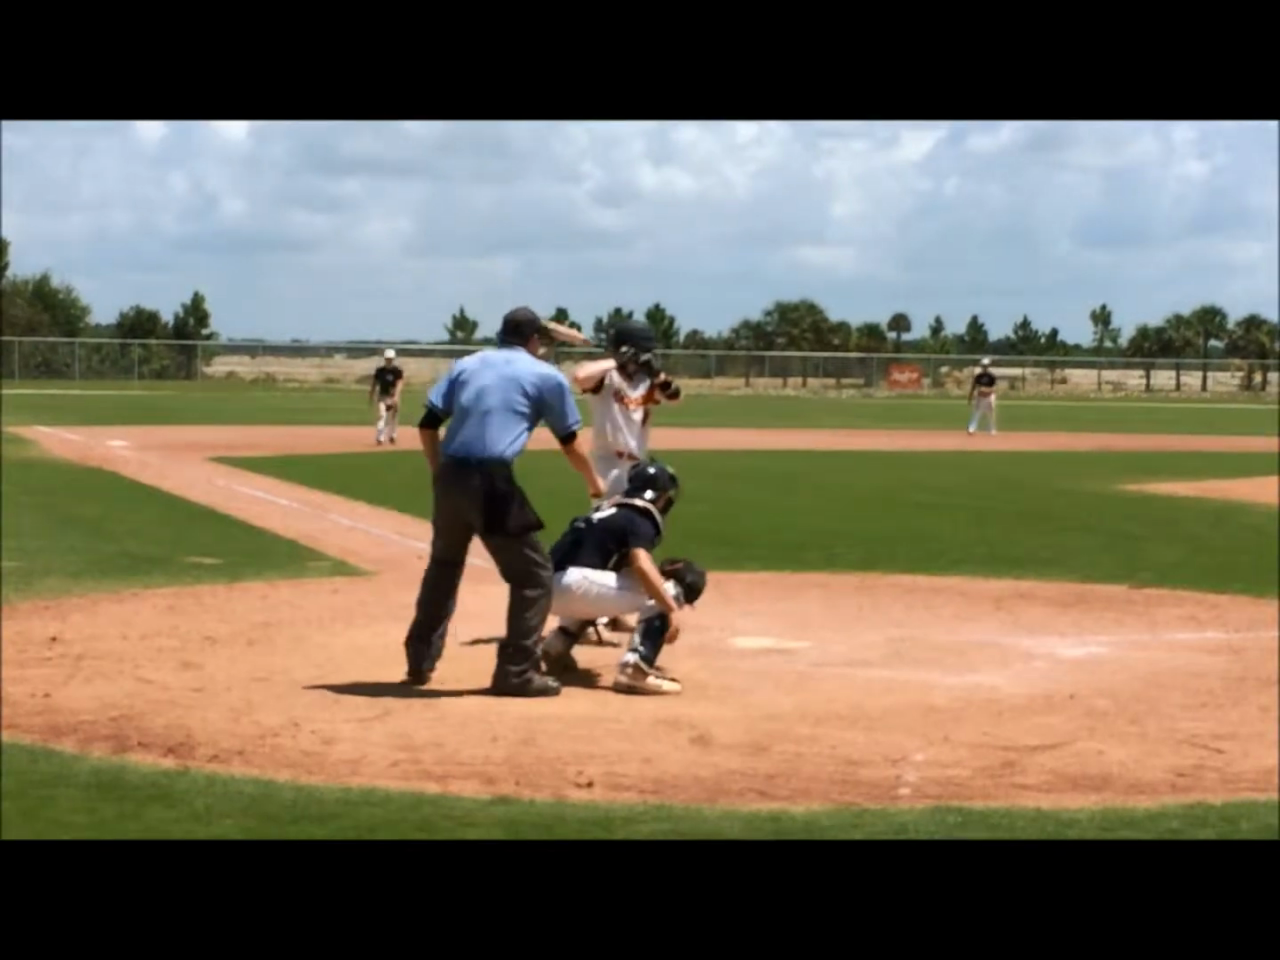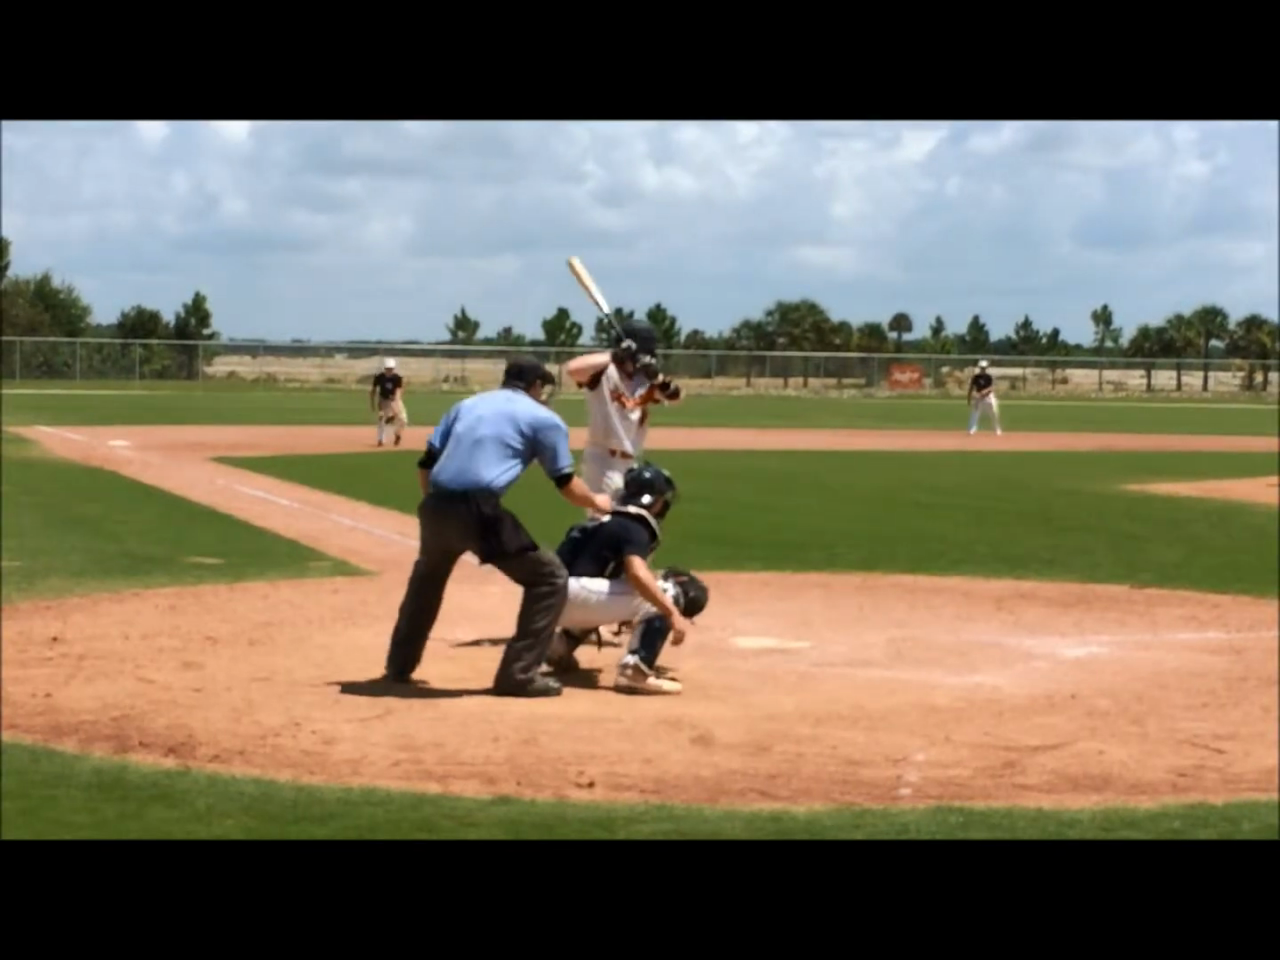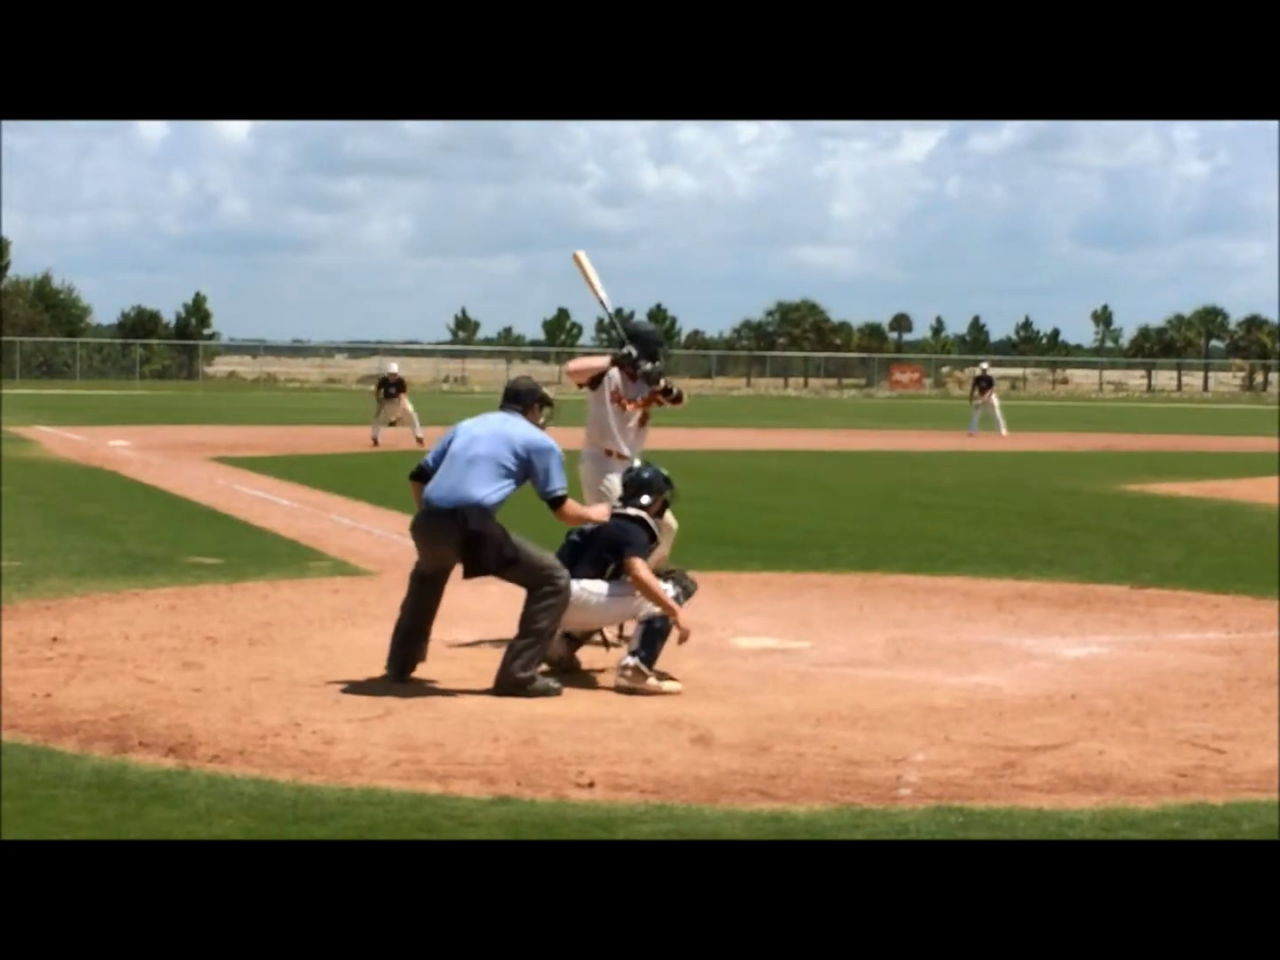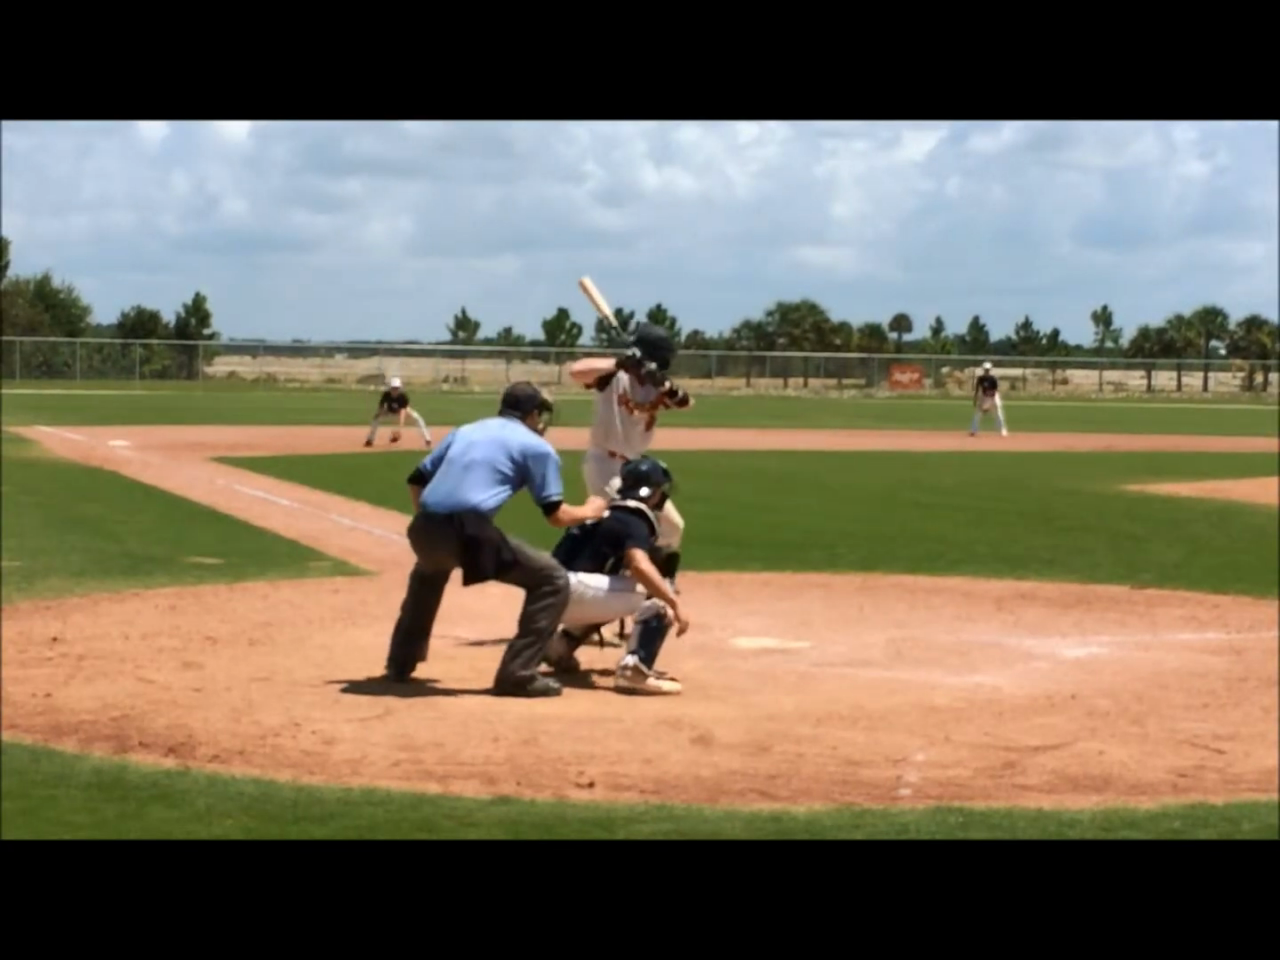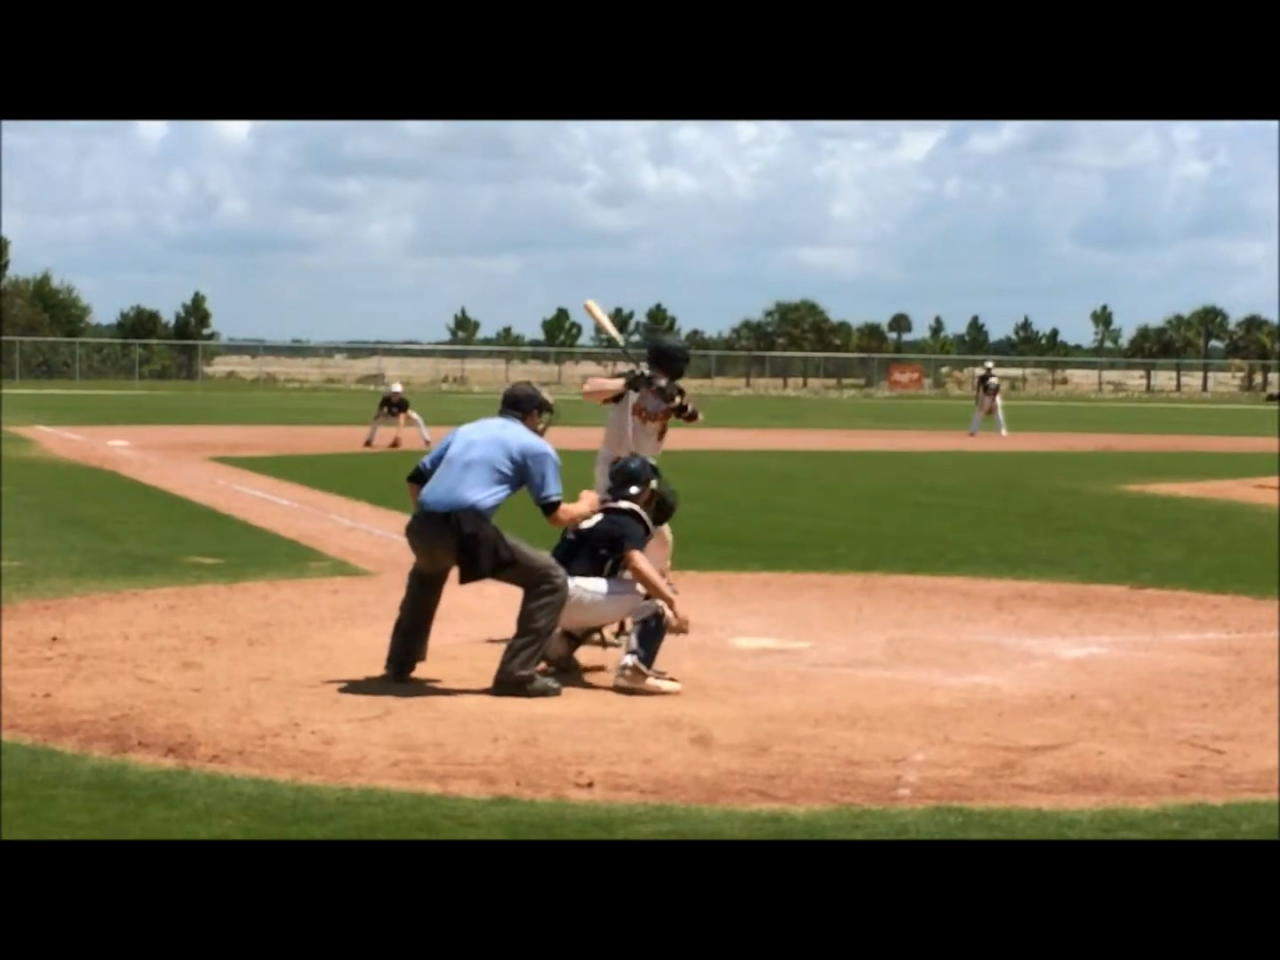
dt=0.2s
person 1, frame 1
left shoulder: (466, 364)
right shoulder: (546, 375)
left elbow: (428, 424)
right elbow: (570, 442)
right wrist: (594, 481)
left hip: (450, 478)
right hip: (492, 483)
left knee: (443, 567)
right knee: (532, 575)
left ankle: (420, 661)
right ankle: (516, 673)
person 1, frame 2
left shoulder: (468, 404)
right shoulder: (543, 417)
left elbow: (426, 463)
right elbow: (566, 484)
right wrist: (597, 502)
left hip: (437, 508)
right hip: (480, 511)
left knee: (427, 577)
right knee: (550, 579)
left ankle: (399, 664)
right ankle: (519, 675)
person 1, frame 3
left shoulder: (466, 425)
right shoulder: (538, 440)
left elbow: (419, 477)
right elbow: (561, 509)
right wrist: (593, 514)
left hip: (427, 525)
right hip: (471, 527)
left knee: (427, 575)
right knee: (552, 580)
left ankle: (400, 662)
right ankle: (519, 675)
person 1, frame 4
left shoulder: (465, 430)
right shoulder: (536, 446)
left elbow: (417, 480)
right elbow: (556, 515)
right wrist: (590, 510)
left hip: (424, 530)
right hip: (468, 532)
left knee: (427, 575)
right knee: (552, 580)
left ankle: (400, 663)
right ankle: (518, 675)
person 1, frame 5
left shoulder: (466, 430)
right shoulder: (536, 446)
left elbow: (416, 479)
right elbow: (556, 515)
right wrist: (586, 506)
left hip: (422, 529)
right hip: (466, 532)
left knee: (426, 574)
right knee: (550, 579)
left ankle: (399, 663)
right ankle: (517, 674)
person 2, frame 1
left shoulder: (644, 378)
right shoulder: (605, 375)
left elbow: (674, 395)
right elbow: (579, 376)
left wrist: (657, 374)
right wrist: (616, 361)
left hip: (637, 467)
right hip: (610, 466)
left ankle: (609, 612)
person 2, frame 2
left shoulder: (645, 380)
right shoulder: (604, 372)
left elbow: (675, 396)
right elbow: (572, 370)
left wrist: (656, 376)
right wrist: (613, 356)
left hip: (632, 466)
right hip: (604, 465)
person 2, frame 3
left shoulder: (648, 381)
right shoulder: (605, 374)
left elbow: (679, 399)
right elbow: (571, 370)
left wrist: (658, 381)
right wrist: (614, 359)
left hip: (631, 464)
right hip: (601, 463)
left knee: (666, 526)
person 2, frame 4
left shoulder: (655, 383)
right shoulder: (614, 375)
left elbow: (685, 403)
right elbow: (576, 371)
left wrist: (663, 384)
right wrist: (619, 362)
right hip: (605, 464)
left knee: (672, 525)
person 2, frame 5
left shoulder: (672, 391)
right shoulder: (629, 386)
left elbow: (695, 416)
right elbow: (588, 391)
left wrist: (674, 399)
right wrist: (629, 381)
left knee: (661, 539)
person 3, frame 1
left shoulder: (610, 511)
right shoulder: (639, 521)
right elbow: (641, 566)
left wrist: (660, 573)
right wrist: (672, 609)
left hip: (550, 586)
right hip: (571, 585)
right knee: (667, 592)
left ankle: (557, 647)
right ankle: (635, 669)
person 3, frame 2
left shoulder: (611, 519)
right shoulder: (635, 527)
right elbow: (637, 574)
right wrist: (672, 613)
right hip: (572, 595)
right knee: (668, 593)
left ankle: (560, 648)
right ankle: (635, 670)
person 3, frame 3
left shoulder: (612, 520)
right shoulder: (634, 528)
right elbow: (638, 574)
right wrist: (675, 611)
right hip: (572, 597)
right knee: (667, 593)
left ankle: (561, 649)
right ankle: (635, 671)
person 3, frame 4
left shoulder: (612, 512)
right shoulder: (634, 520)
right elbow: (639, 566)
right wrist: (675, 603)
right hip: (571, 591)
left knee: (610, 596)
right knee: (659, 595)
left ankle: (560, 647)
right ankle: (634, 670)
person 3, frame 5
left shoulder: (605, 512)
right shoulder: (629, 520)
right elbow: (637, 565)
right wrist: (673, 602)
right hip: (569, 595)
left knee: (609, 597)
right knee: (655, 596)
left ankle: (560, 647)
right ankle: (634, 670)
